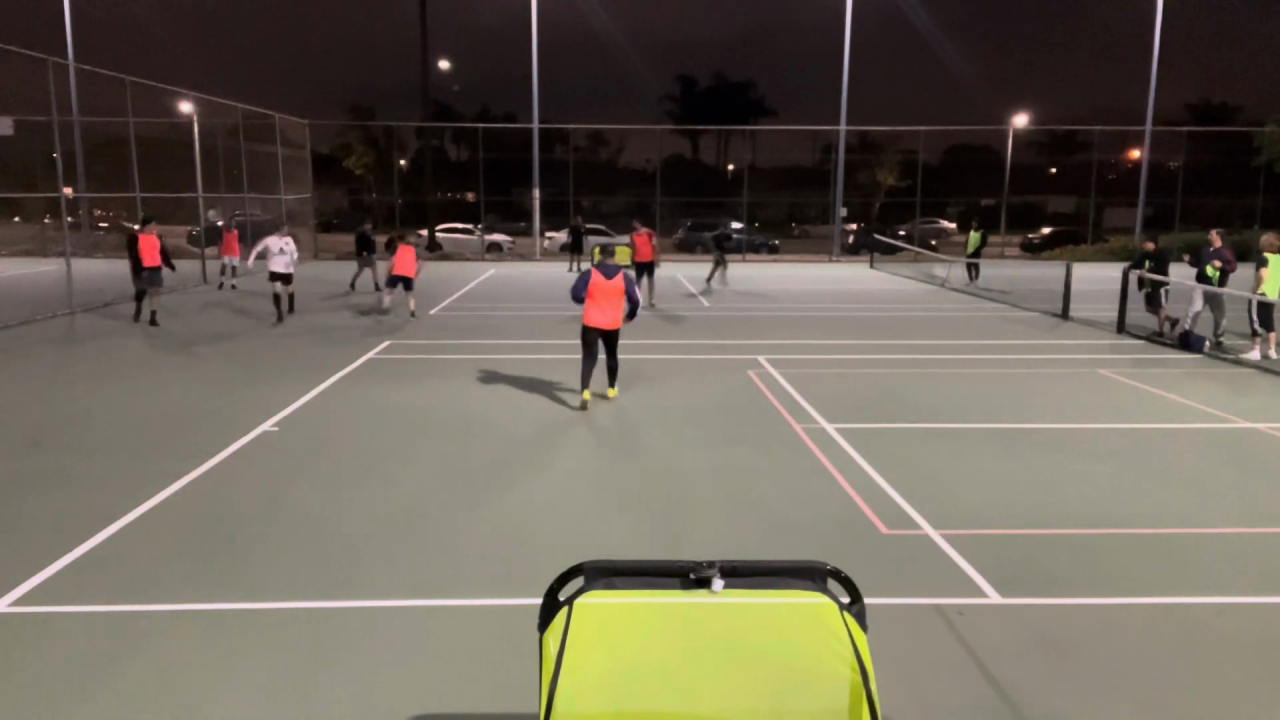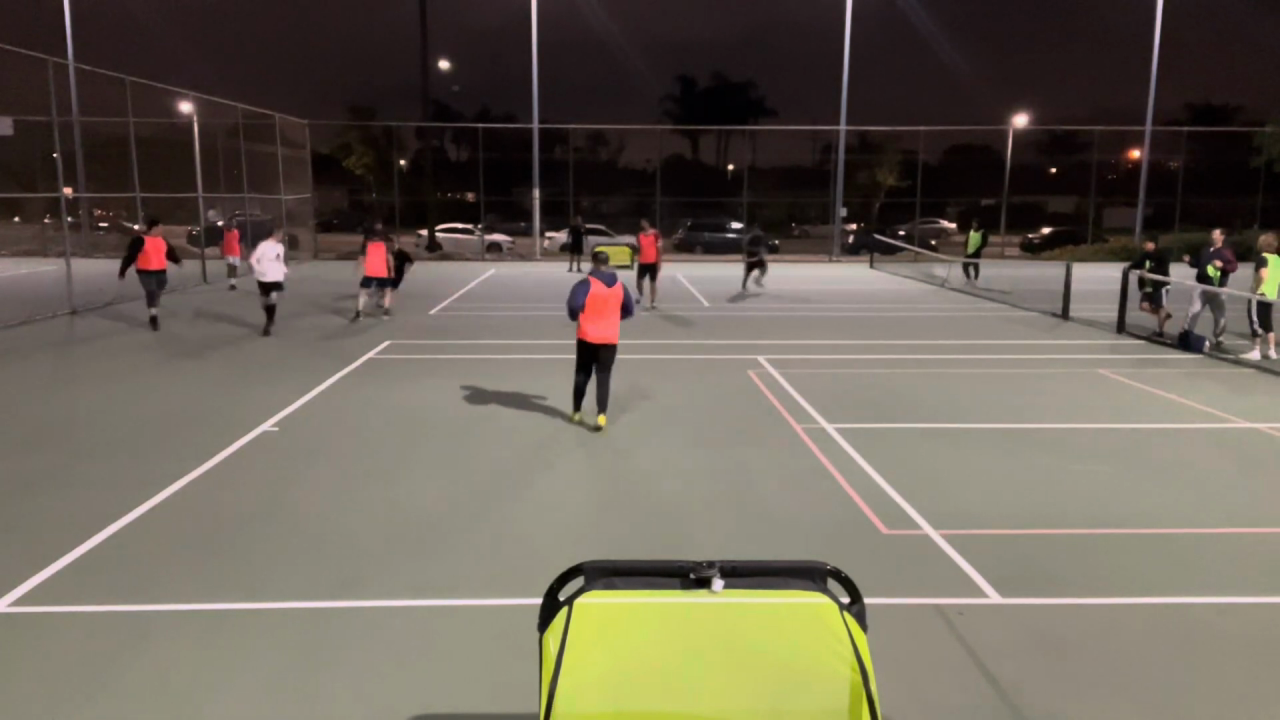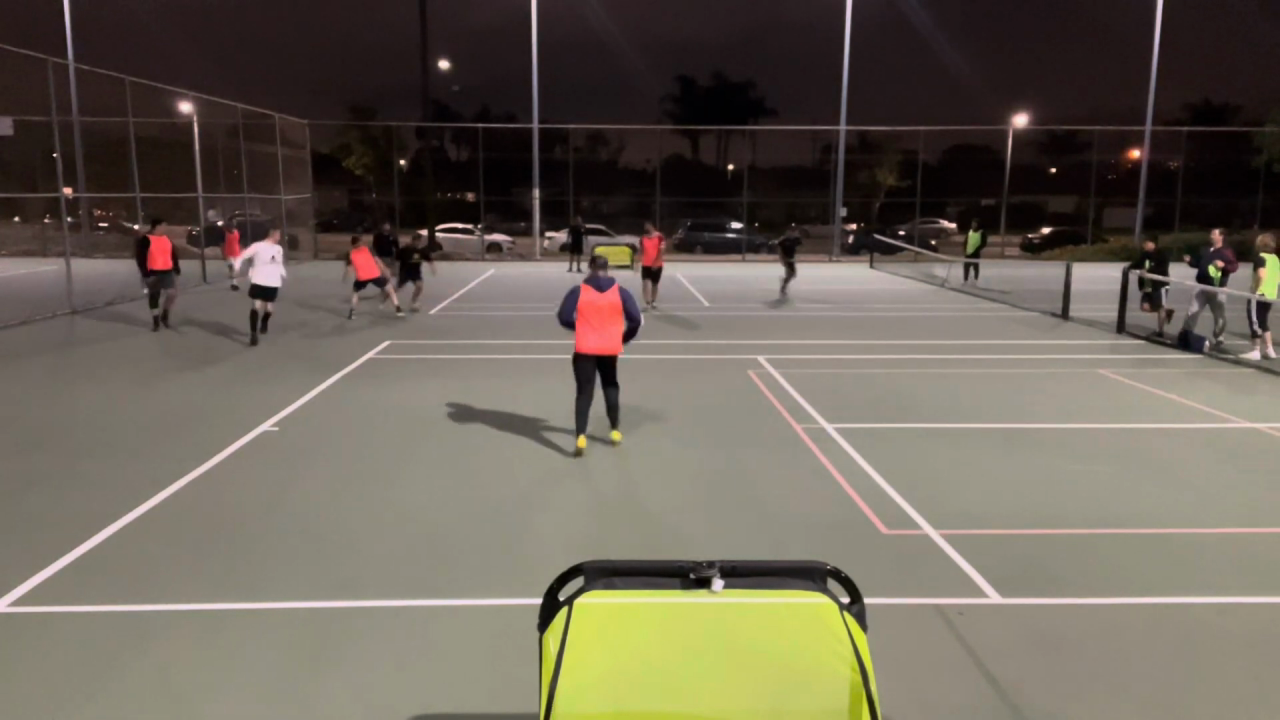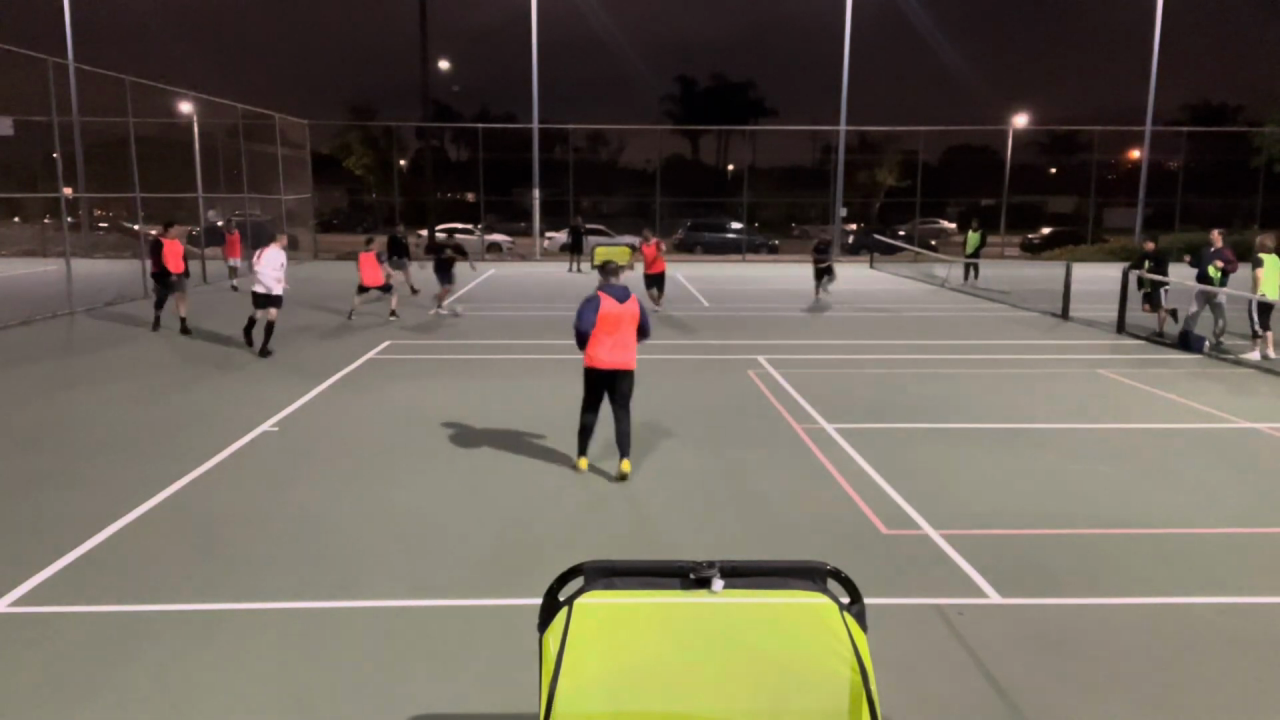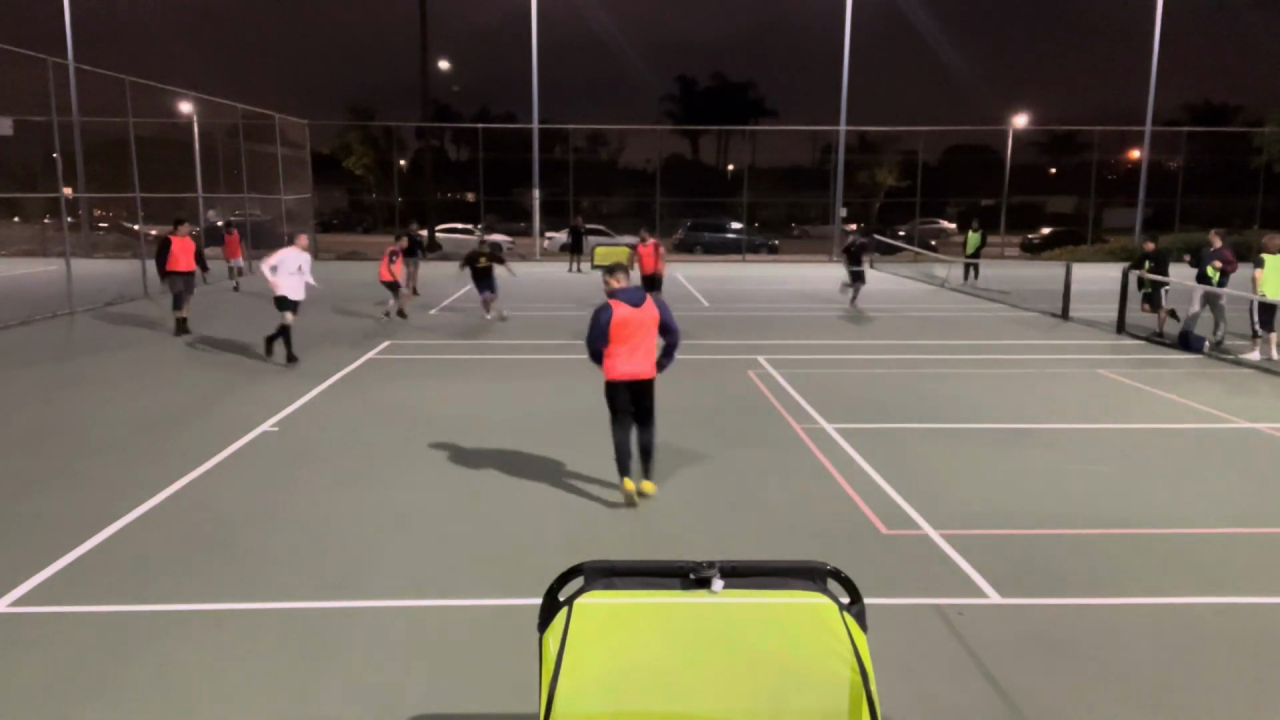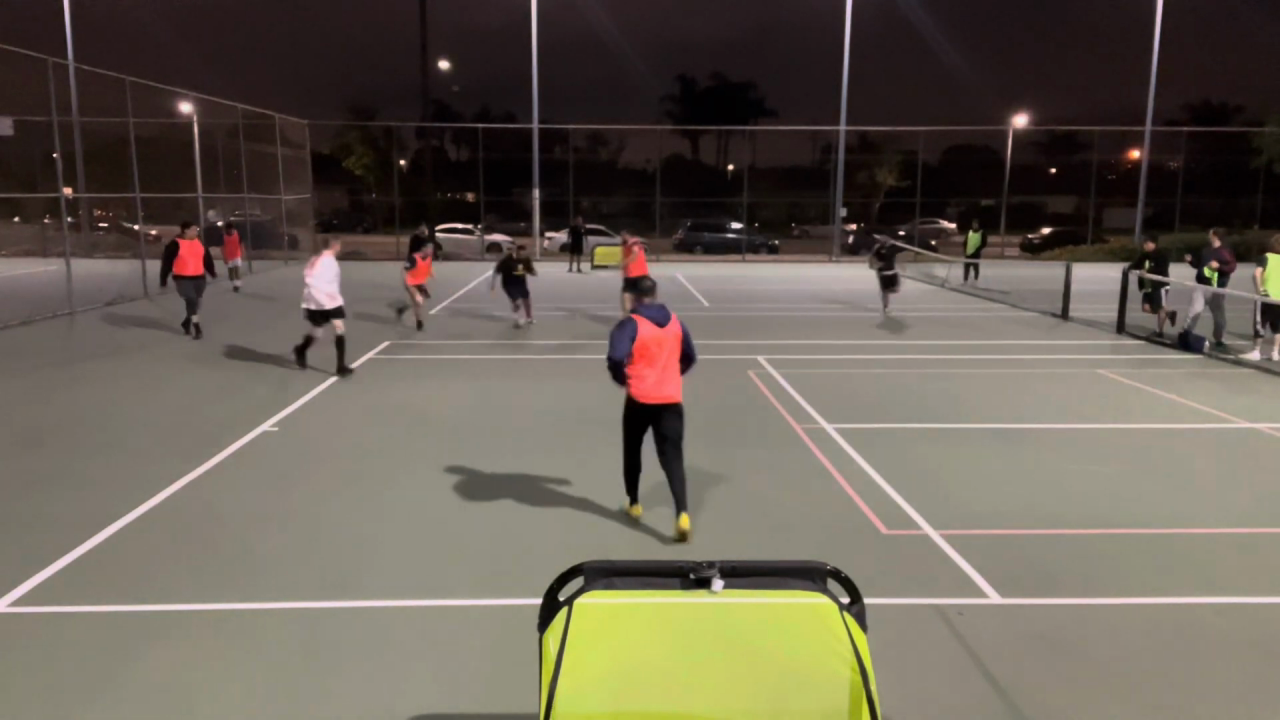
dt=0.3s
person 1, frame 1
left shoulder: (589, 274)
right shoulder: (625, 277)
left elbow: (575, 295)
right elbow: (635, 301)
right wrist: (630, 315)
left hip: (591, 323)
right hip: (613, 325)
left knee: (589, 358)
right knee: (612, 355)
left ankle: (586, 392)
right ankle: (611, 388)
person 1, frame 2
left shoulder: (585, 284)
right shoulder: (620, 286)
left elbow: (573, 306)
right elbow: (628, 311)
left wrist: (576, 317)
left hip: (587, 337)
right hip: (610, 339)
left knee: (582, 375)
right knee: (603, 377)
left ankle: (576, 412)
right ankle: (601, 415)
person 1, frame 3
left shoulder: (578, 291)
right shoulder: (620, 292)
left elbow: (564, 318)
right elbow: (635, 320)
right wrist: (623, 339)
left hip: (584, 350)
right hip: (609, 350)
left knee: (584, 393)
right knee: (611, 388)
left ankle: (581, 438)
right ankle: (615, 430)
person 1, frame 4
left shoulder: (594, 301)
right shoulder: (635, 302)
left elbow: (582, 329)
right elbow: (644, 333)
left wrist: (585, 346)
left hip: (597, 365)
right hip: (625, 366)
left knee: (589, 411)
right knee: (622, 413)
left ankle: (581, 458)
right ankle: (625, 461)
person 1, frame 5
left shoulder: (606, 310)
right shoulder: (654, 304)
left elbow: (594, 347)
right elbow: (672, 335)
left wrist: (605, 362)
right wrist: (660, 364)
left hip: (618, 377)
right hip: (646, 375)
left knee: (621, 429)
right knee: (645, 426)
left ankle: (627, 482)
right ankle: (647, 481)
person 1, frame 6
left shoulder: (630, 325)
right shoulder: (675, 323)
left elbow: (615, 358)
right elbow: (689, 358)
left wrist: (621, 378)
left hip: (639, 399)
right hip: (672, 400)
left knee: (632, 450)
right knee: (673, 458)
left ankle: (634, 505)
right ankle: (683, 516)
